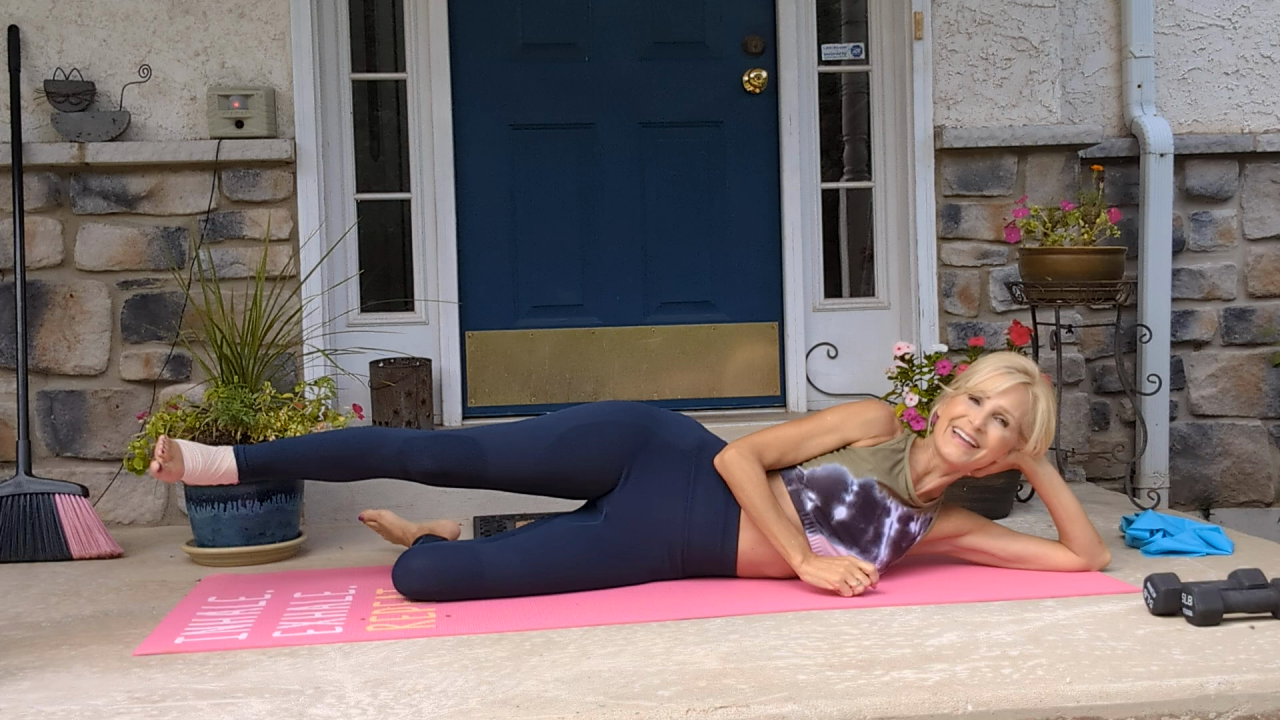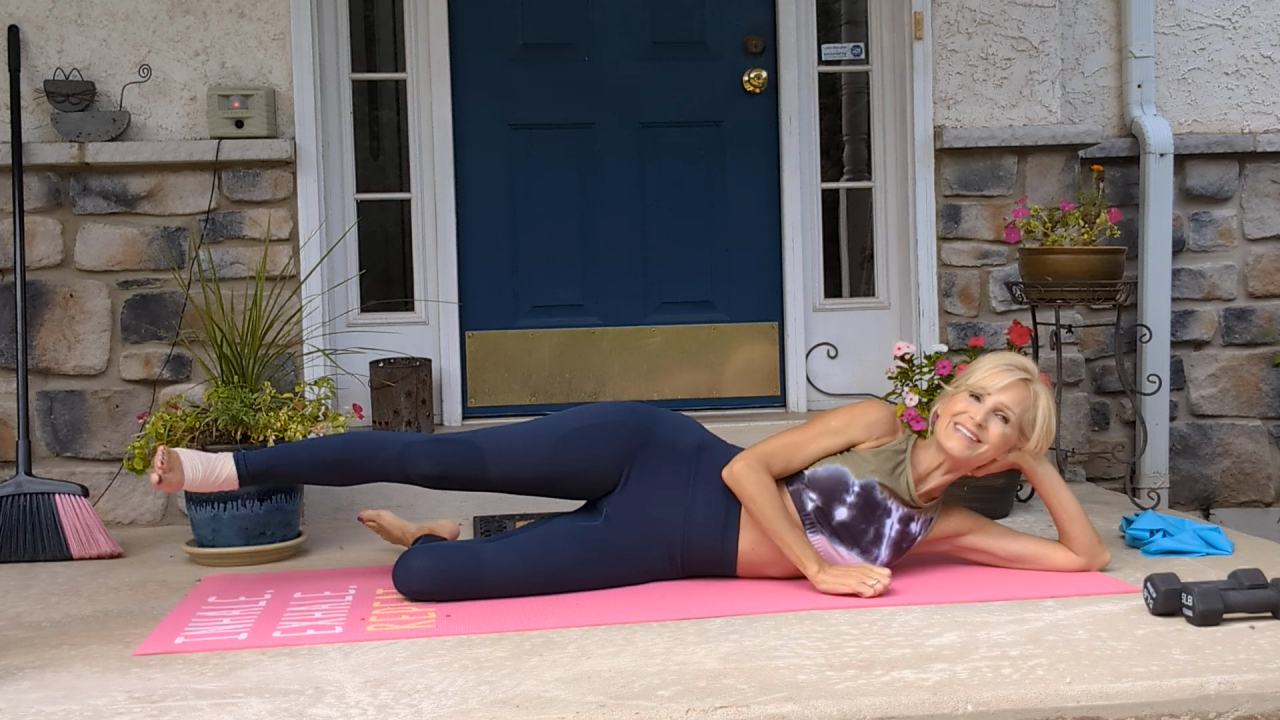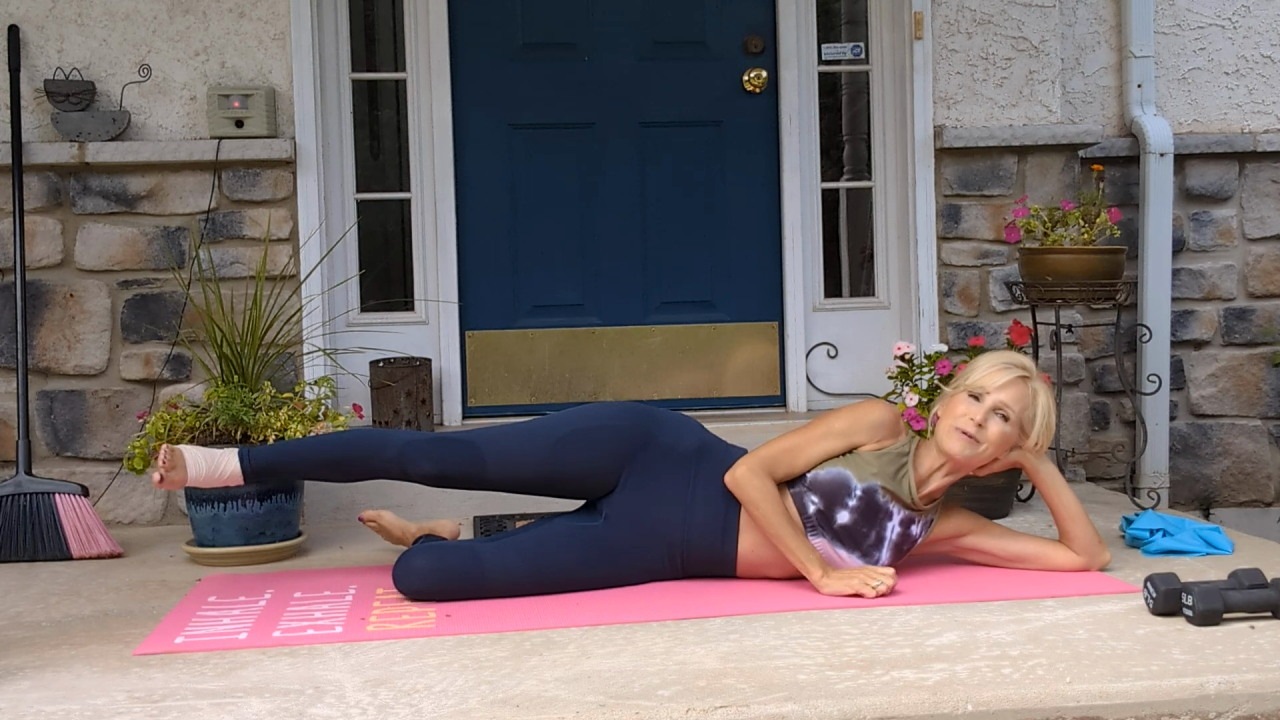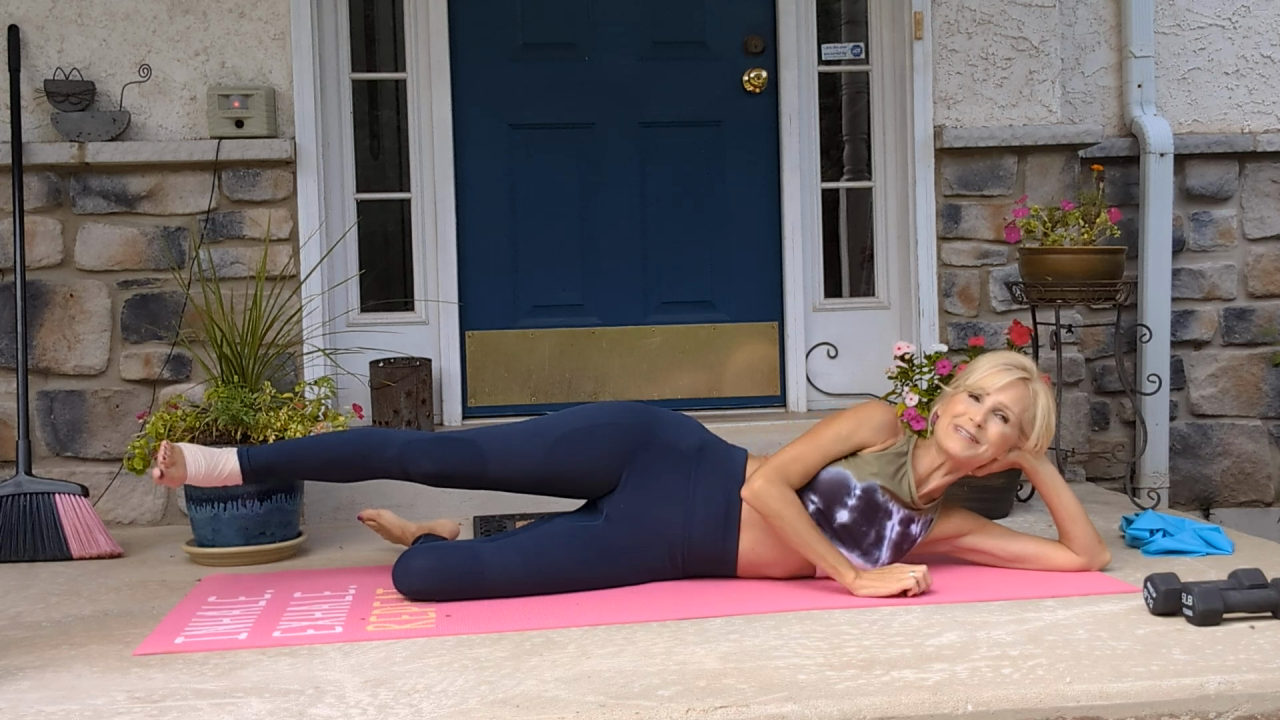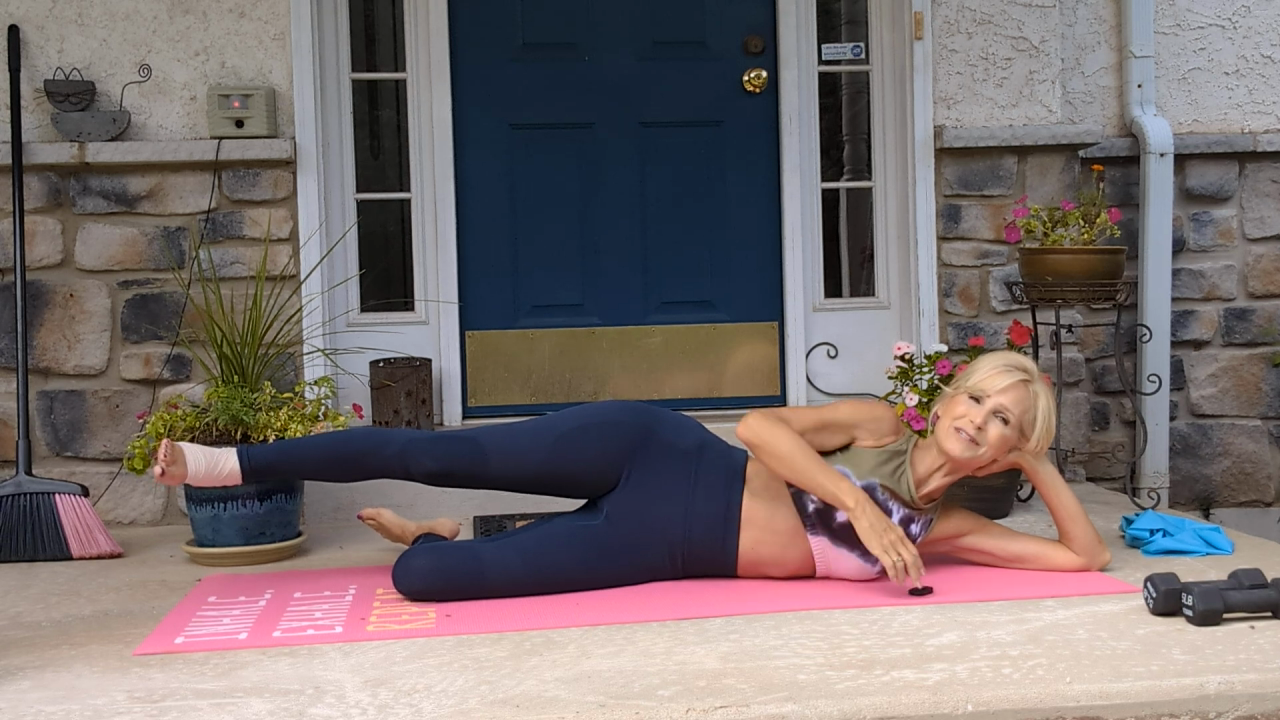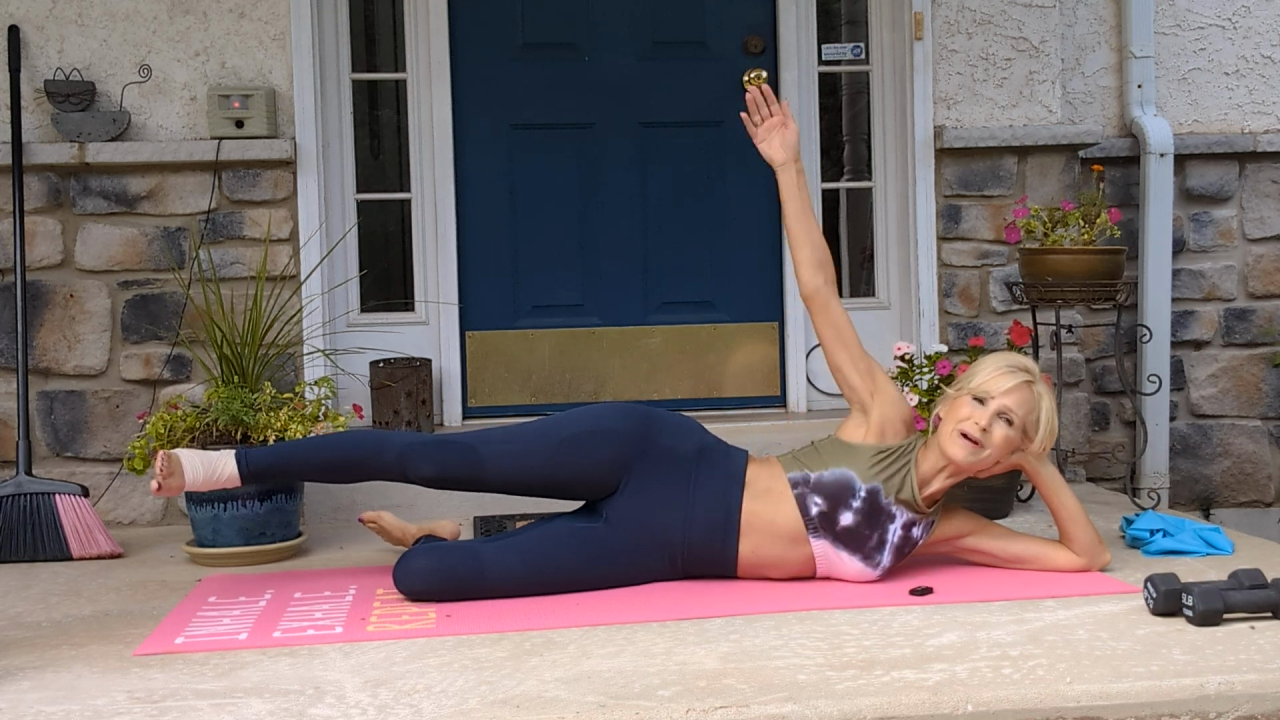
dt=0.4s
person 1, frame 1
left shoulder: (940, 524)
right shoulder: (876, 423)
left elbow: (1085, 555)
right elbow: (738, 456)
left wrist: (1039, 466)
right wrist: (804, 561)
left hip: (657, 548)
right hip: (657, 455)
right knee: (431, 453)
left ankle: (433, 537)
right ankle: (229, 460)
person 1, frame 2
left shoulder: (940, 524)
right shoulder: (877, 423)
left elbow: (1086, 555)
right elbow: (747, 467)
left wrist: (1039, 468)
right wrist: (815, 569)
left hip: (657, 549)
right hip: (657, 455)
right knee: (432, 456)
left ankle: (440, 538)
right ankle: (231, 467)
person 1, frame 3
left shoulder: (941, 526)
right shoulder: (880, 423)
left elbow: (1085, 555)
right elbow: (748, 472)
left wrist: (1041, 465)
right wrist: (821, 573)
left hip: (658, 551)
right hip: (656, 454)
right knee: (434, 455)
left ankle: (432, 540)
right ankle: (235, 462)
person 1, frame 4
left shoulder: (939, 527)
right shoulder: (879, 424)
left elbow: (1086, 555)
right elbow: (768, 486)
left wrist: (1039, 467)
right wrist: (849, 576)
left hip: (659, 549)
right hip: (657, 456)
right knee: (433, 453)
left ankle: (439, 537)
right ankle: (232, 461)
person 1, frame 5
left shoulder: (939, 527)
right shoulder: (878, 425)
left elbow: (1085, 554)
right elbow: (760, 425)
left wrist: (1038, 466)
right wrist: (852, 503)
left hip: (662, 549)
right hip: (661, 453)
left knee: (421, 578)
right knee: (434, 453)
left ankle: (444, 539)
right ankle: (233, 460)
person 1, frame 6
left shoulder: (937, 526)
right shoulder: (885, 417)
left elbow: (1084, 554)
right elbow: (818, 292)
left wrist: (1039, 463)
right wrist: (787, 167)
left hip: (661, 552)
right hip: (660, 456)
right knee: (431, 458)
left ankle: (441, 539)
right ankle: (228, 465)
